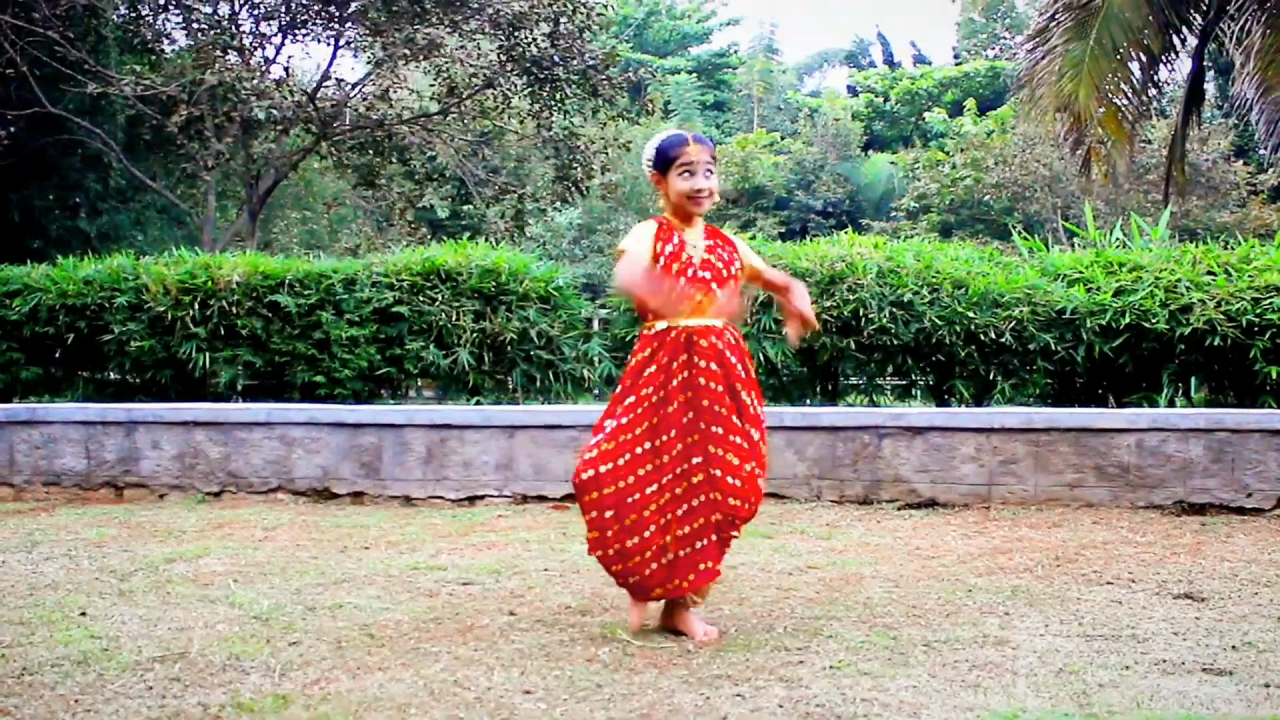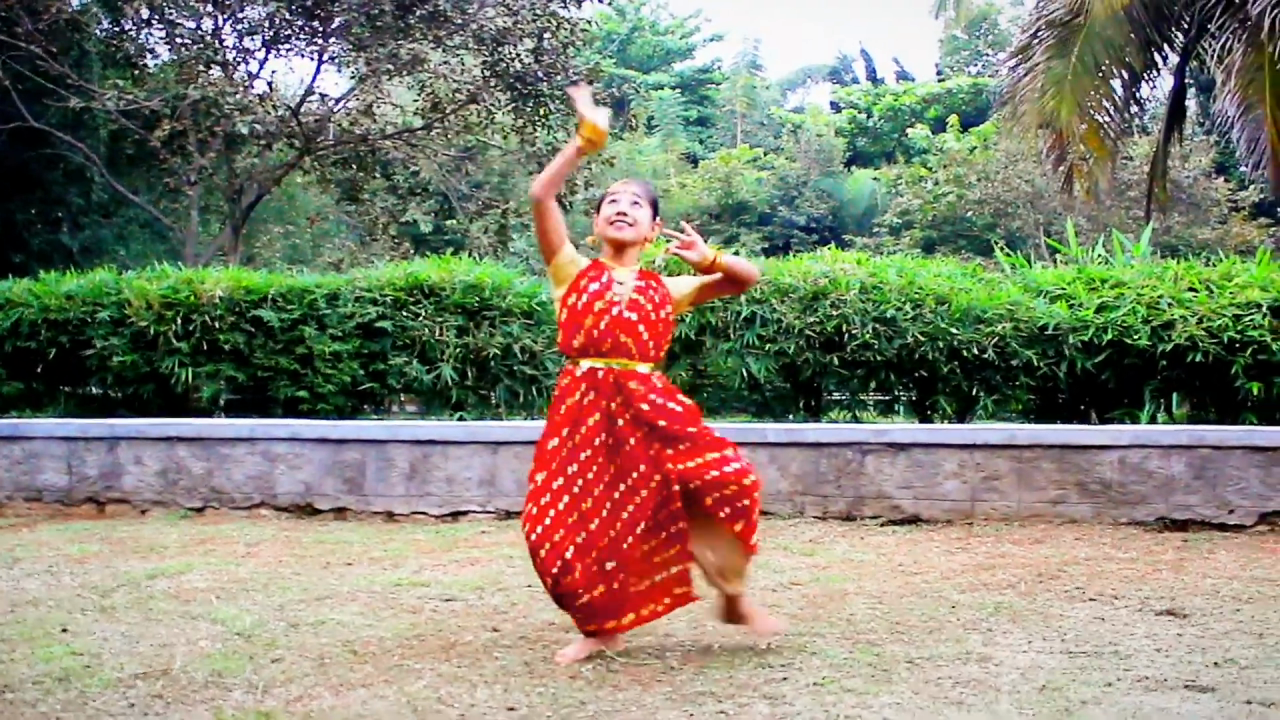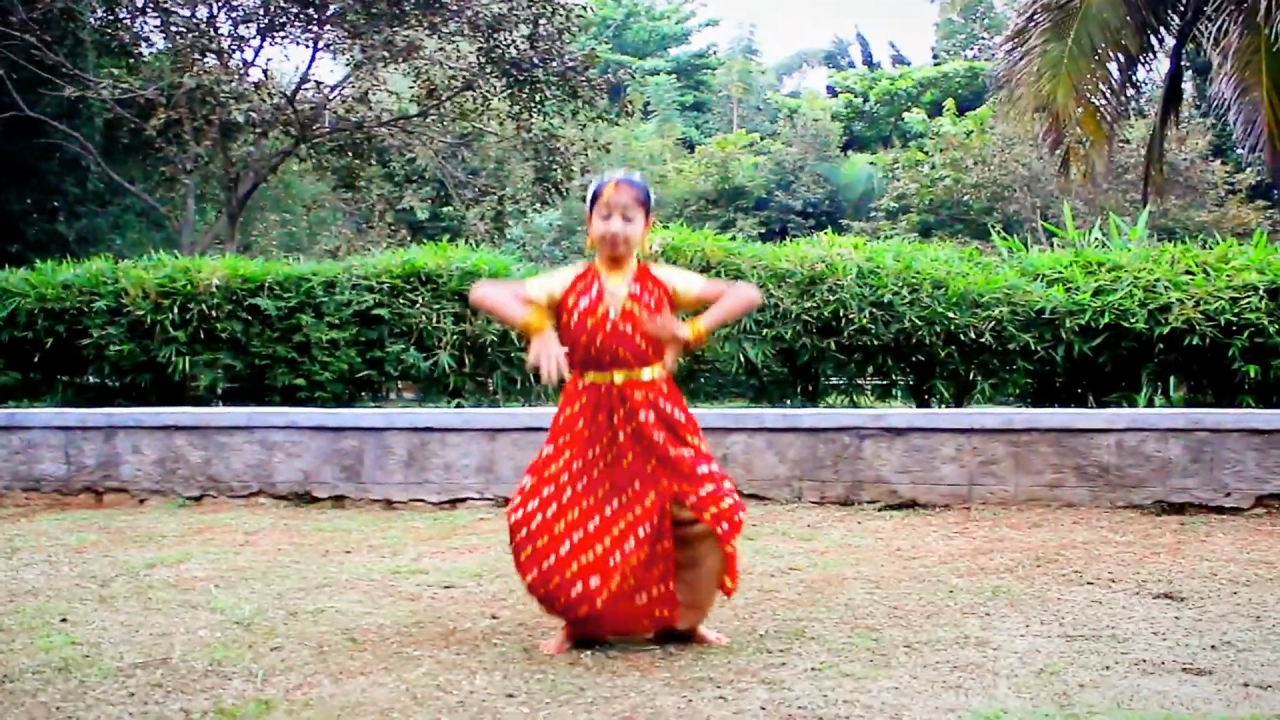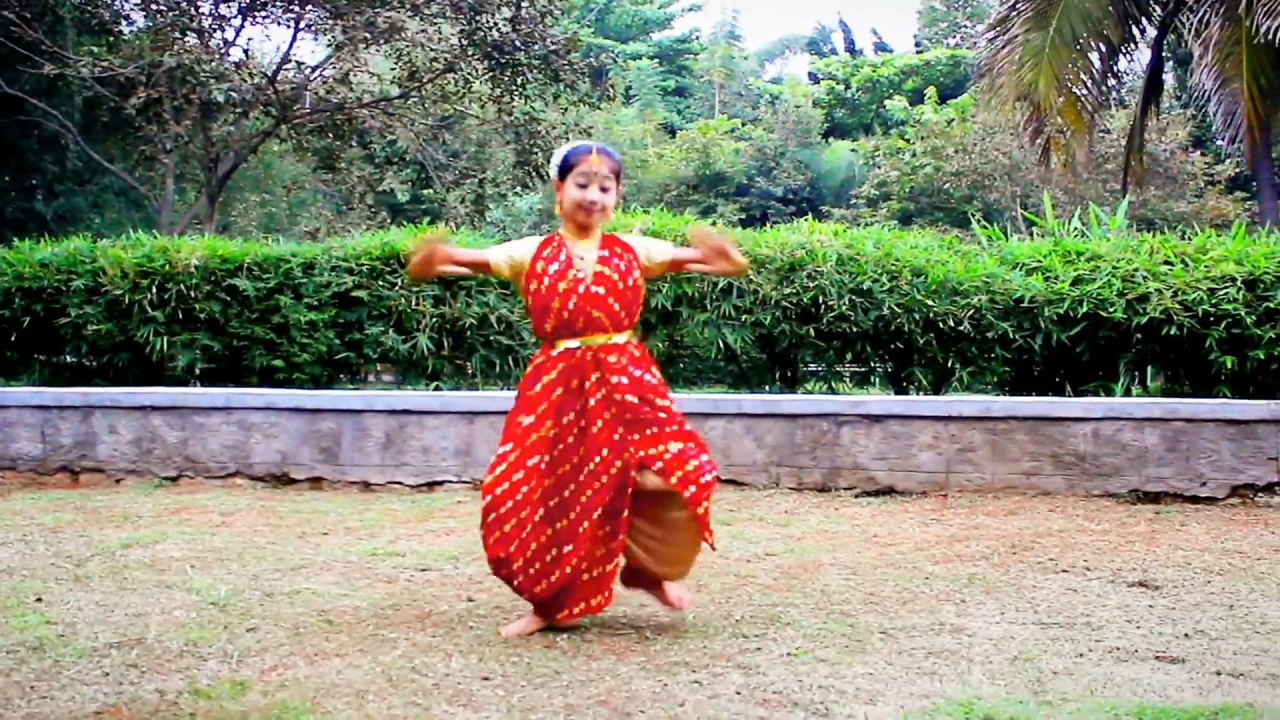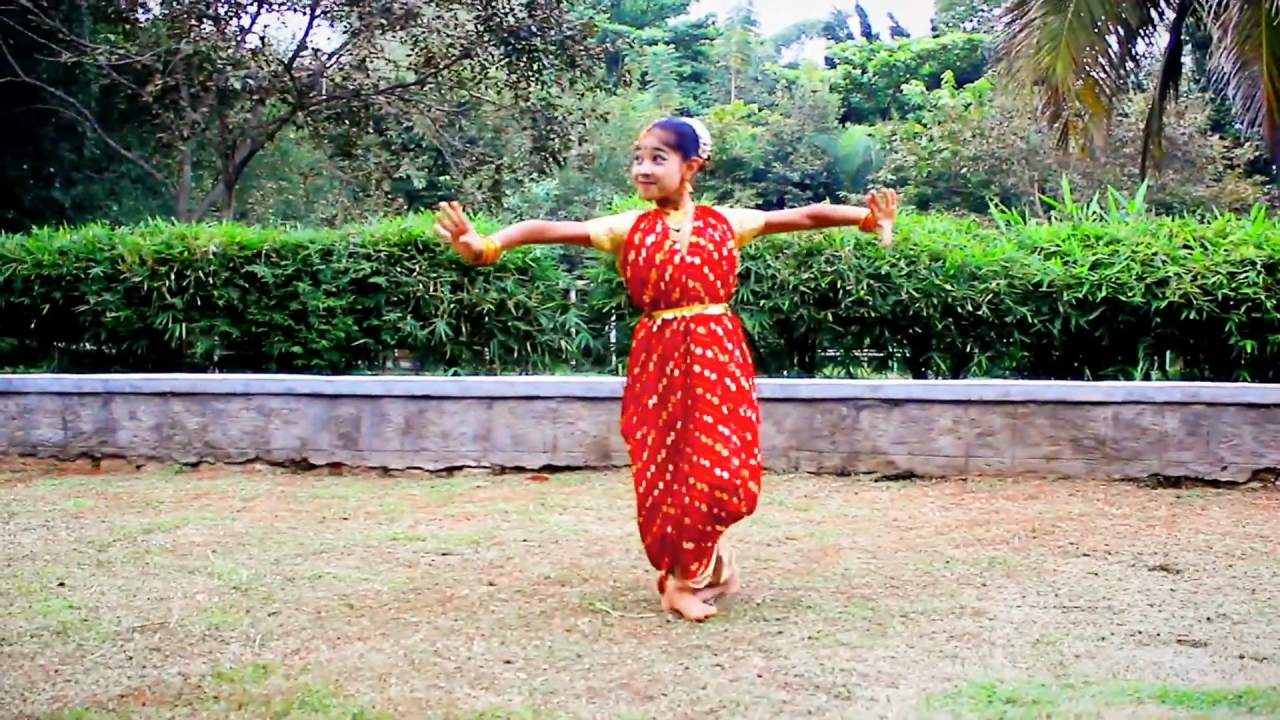
dt=1s
person 1, frame 1
left shoulder: (730, 246)
right shoulder: (645, 238)
left elbow: (785, 284)
right elbow: (632, 280)
left wrist: (797, 299)
right wrist: (700, 300)
left hip: (722, 374)
right hip: (660, 373)
left knee: (715, 488)
right knee: (612, 477)
left ankle: (682, 602)
right ankle: (649, 585)
person 1, frame 2
left shoulder: (666, 289)
right shoulder: (573, 273)
left elbow: (745, 279)
right elbow: (541, 197)
left wrist: (709, 260)
right wrist: (587, 138)
left hip: (646, 407)
right hip: (584, 410)
left knee: (724, 484)
right knee: (567, 527)
left ankle: (735, 599)
right ankle: (600, 629)
person 1, frame 3
left shoulder: (664, 282)
right shoulder: (567, 284)
left elbow: (748, 294)
right elbow: (484, 292)
left wrist: (691, 331)
right wrist: (536, 326)
left hip: (654, 419)
right hip: (587, 420)
left knee: (710, 512)
right knee: (543, 522)
left ankle: (682, 618)
right ankle: (583, 620)
person 1, frame 4
left shoulder: (632, 251)
right shoulder: (530, 253)
left elbow: (703, 256)
right elbow: (452, 257)
left wrist: (726, 259)
right wrist: (426, 261)
left hip: (624, 381)
right hip: (557, 386)
left knee: (682, 472)
right knee: (519, 496)
left ankle: (654, 565)
right ankle: (550, 603)
person 1, frame 5
left shoulder: (726, 221)
right shoulder: (627, 228)
left elbow: (805, 216)
right elbow: (548, 229)
left wrist: (866, 217)
right wrist: (485, 245)
left hip: (715, 353)
right hip: (658, 357)
left knee: (716, 471)
right knee: (664, 472)
left ankle: (684, 579)
right ankle: (709, 566)
